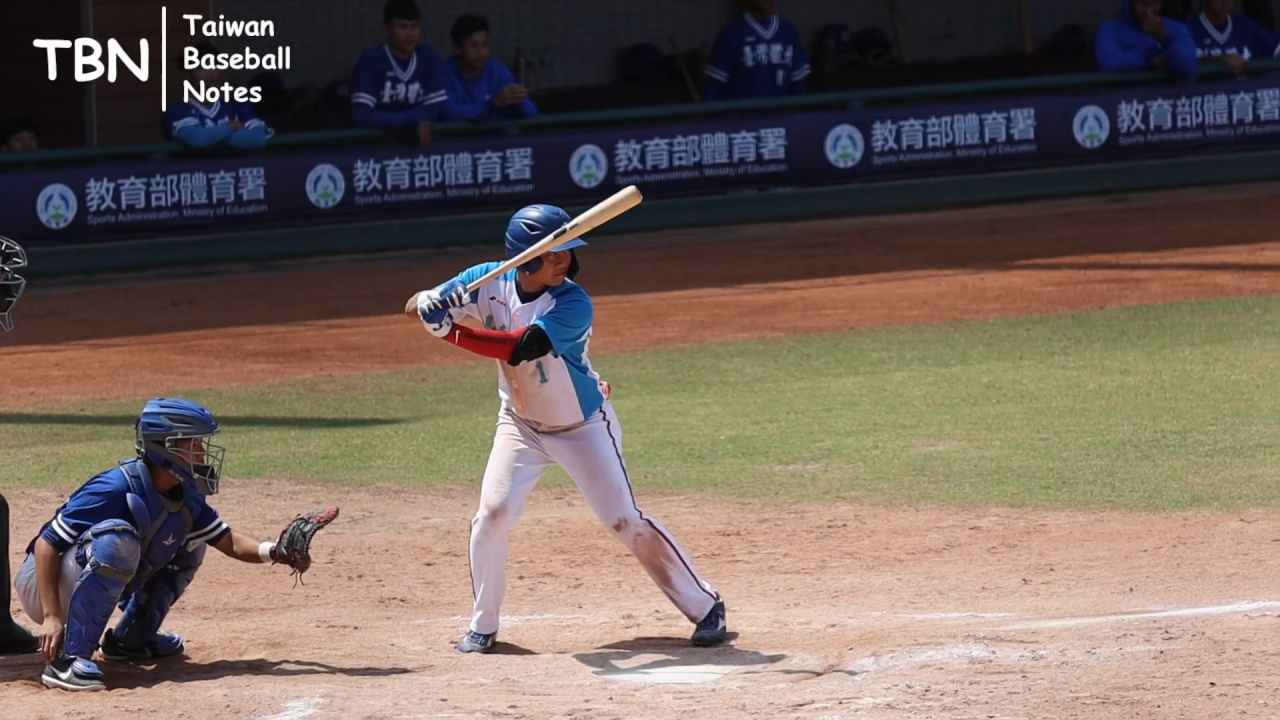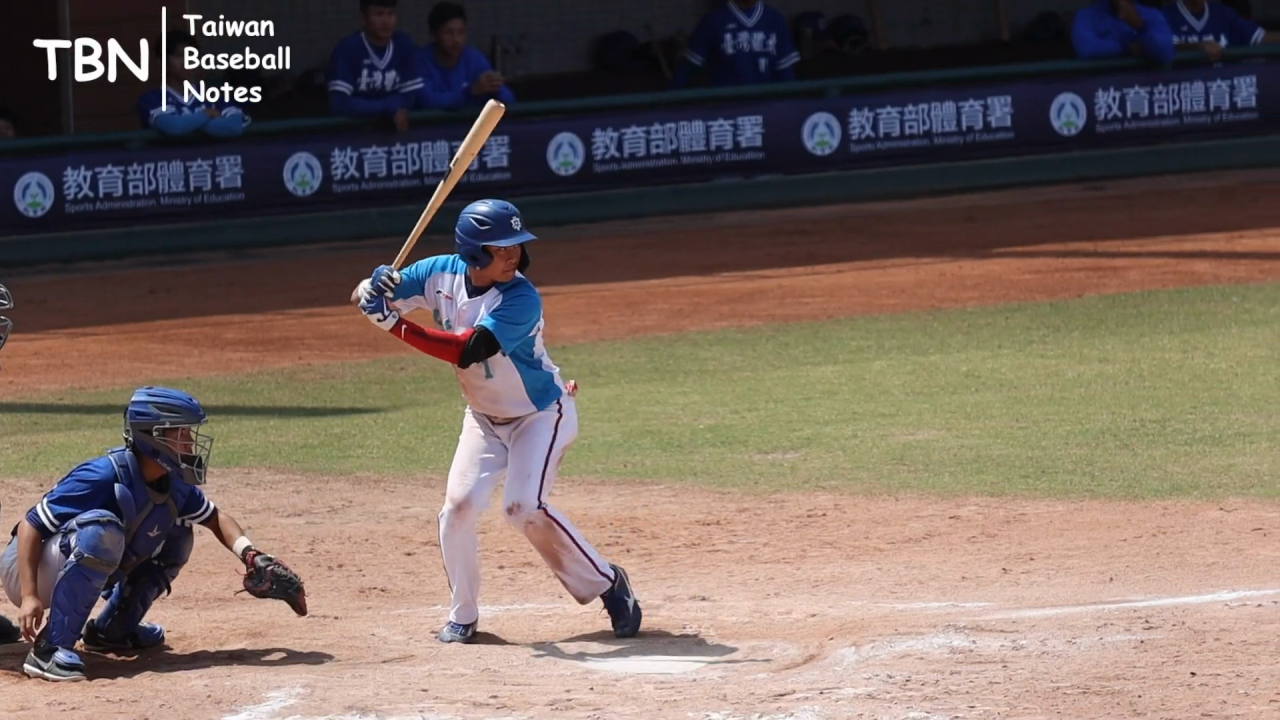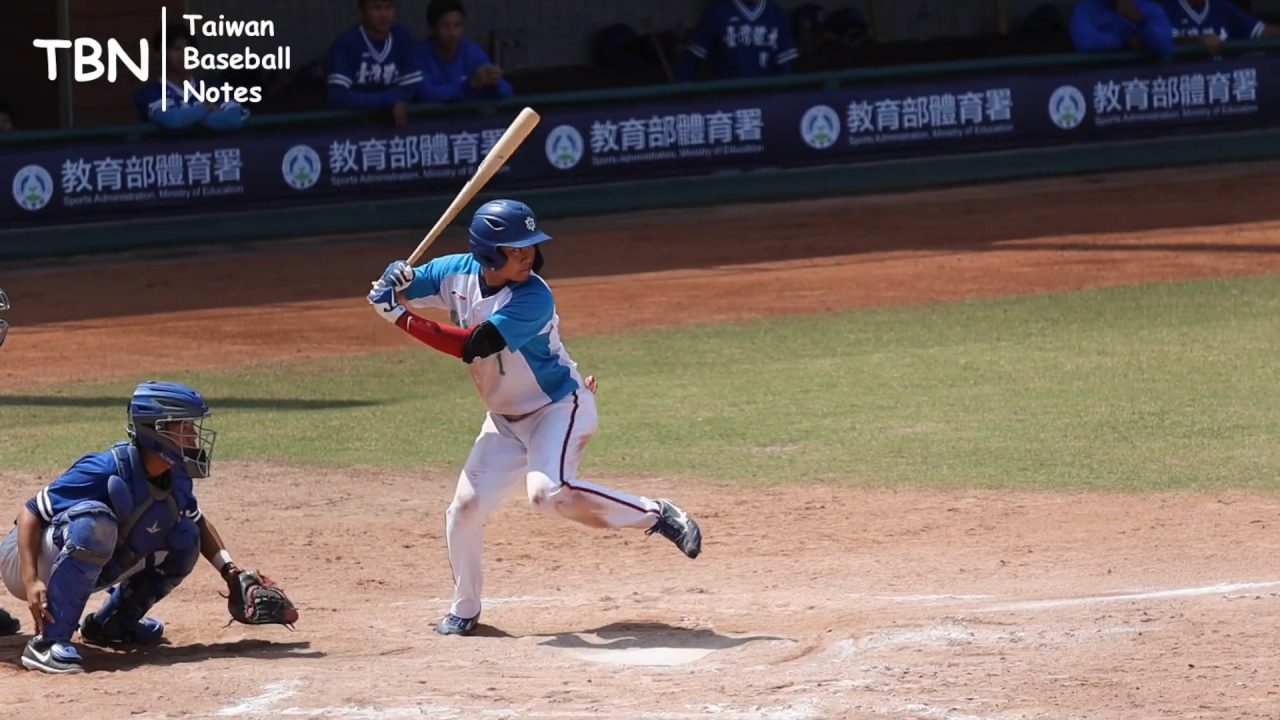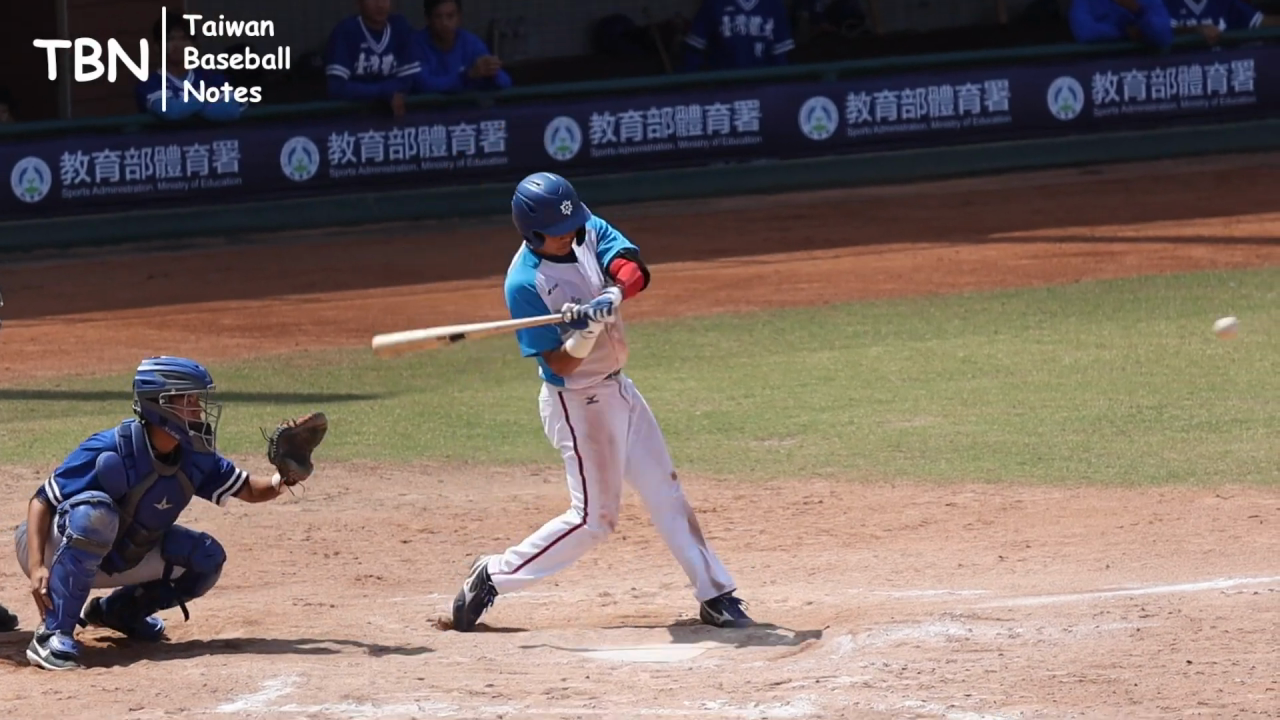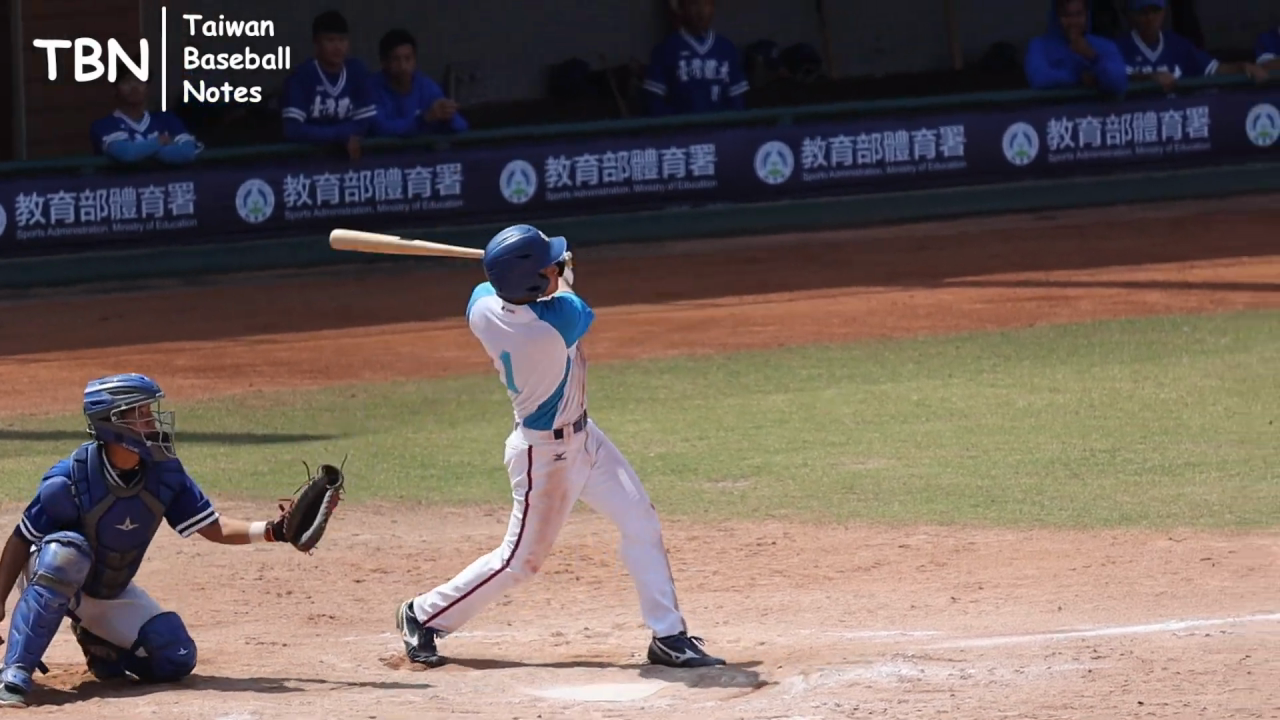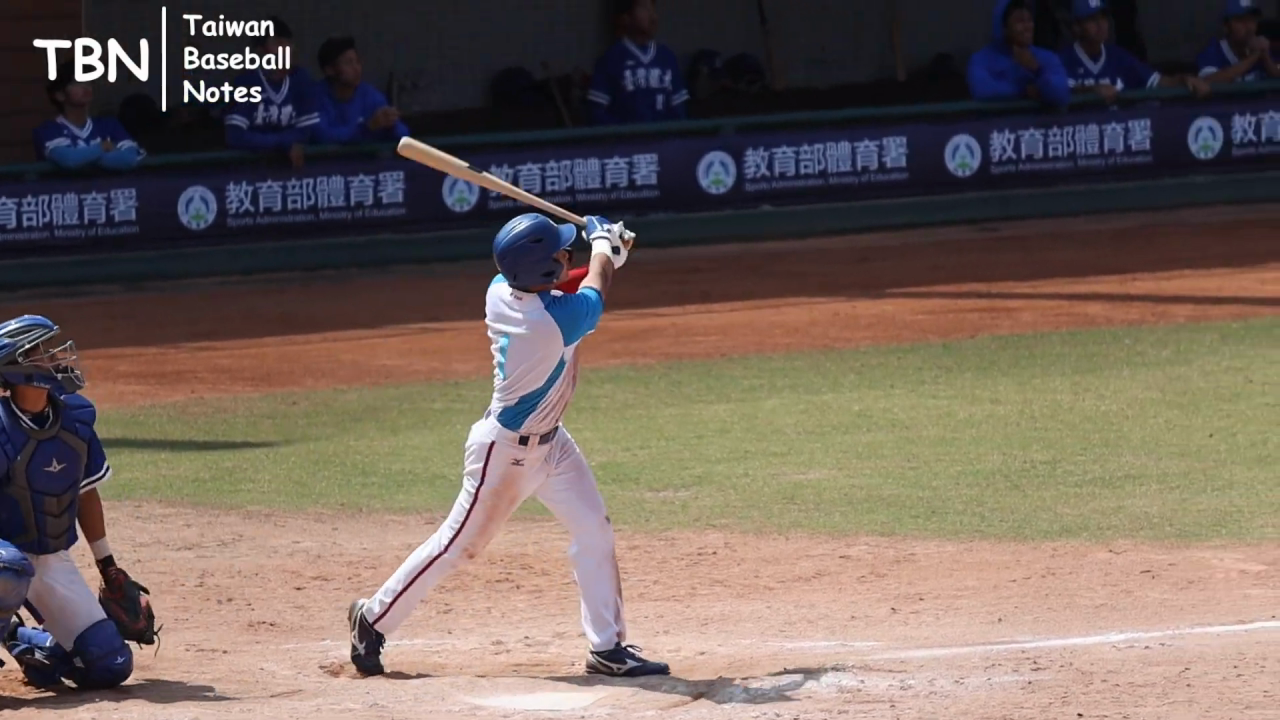
dt=0.3s
person 1, frame 1
left shoulder: (574, 304)
right shoulder: (490, 281)
left elbow: (520, 348)
right elbow: (416, 305)
left wrist: (452, 332)
right wrist: (434, 301)
left hip: (584, 425)
right hip: (520, 422)
left knee: (625, 520)
right knee: (493, 515)
left ankle: (705, 606)
right ankle: (483, 626)
person 1, frame 2
left shoulder: (521, 299)
right shoulder: (439, 272)
left elbow: (466, 350)
right elbow: (362, 297)
left wrist: (396, 325)
right wrist: (374, 290)
left hip: (541, 414)
right hip: (485, 417)
left knee: (525, 509)
right knee: (458, 508)
left ankle: (606, 584)
right ankle: (463, 616)
person 1, frame 3
left shoulder: (534, 298)
right shoulder: (451, 273)
left elbow: (470, 346)
right elbow: (394, 290)
left wrist: (402, 317)
right wrist: (398, 281)
left hip: (560, 406)
right hip: (505, 420)
left knee: (548, 492)
right knee: (466, 507)
left ankle: (657, 515)
right ankle: (464, 609)
person 1, frame 4
left shoulder: (589, 233)
right shoulder: (524, 284)
left elbow: (635, 272)
right elbow: (562, 365)
left wrist: (611, 297)
right wrist: (588, 334)
left hip: (615, 389)
right hip: (576, 403)
left knee: (664, 491)
right knee: (594, 518)
left ankle: (715, 595)
right ankle: (493, 576)
person 1, frame 5
left shoulder: (482, 301)
right shoulder: (565, 319)
right elbow: (563, 292)
right wrist: (560, 271)
left hip: (580, 435)
right hip: (547, 450)
left knee: (641, 522)
right knee: (520, 558)
person 1, frame 6
left shoulder: (501, 288)
right shoulder: (564, 319)
left elbow: (549, 290)
right elbow: (595, 293)
left wrist: (604, 255)
right wrist: (602, 240)
left hip: (548, 440)
right hip: (507, 451)
left knee: (595, 533)
right knee: (457, 546)
left ankle: (607, 647)
person 2, frame 1
left shoulder: (187, 493)
right shoulder: (116, 490)
left elbow: (230, 541)
right elbow: (47, 543)
left wrist: (274, 551)
right wrist: (50, 615)
left hip: (101, 589)
right hip: (45, 586)
left knee: (190, 542)
right knee: (118, 539)
left ankle: (130, 638)
right ankle: (67, 659)
person 2, frame 2
left shoulder: (174, 483)
right shoulder: (103, 478)
left elbow: (215, 517)
right elbow: (30, 527)
left wrist: (248, 552)
right wrist: (30, 595)
left hip: (84, 575)
right hip: (31, 572)
left knee: (176, 534)
right knee: (102, 530)
left ankle: (112, 628)
right ankle: (50, 648)
person 2, frame 3
left shoulder: (177, 479)
right shoulder: (106, 472)
left elbow: (200, 524)
right elbow: (30, 515)
left wrist: (231, 571)
right wrist: (32, 581)
left hip: (85, 567)
left knee: (184, 538)
right knee: (95, 522)
left ankle: (113, 622)
right ankle: (48, 641)
person 2, frame 4
left shoulder: (195, 456)
right shoulder: (110, 452)
left elbow: (249, 489)
right elbow: (41, 502)
left wrist: (284, 478)
right wrist: (37, 566)
left hip: (119, 561)
right hip: (61, 551)
left knee: (206, 558)
right knee: (95, 510)
left ankle: (115, 611)
right ankle: (52, 634)
person 2, frame 5
left shoulder: (163, 474)
right shoulder: (70, 479)
left elbow: (214, 527)
left wrist: (269, 531)
left hip: (112, 594)
right hip: (55, 583)
left knee: (176, 659)
right knee: (66, 550)
left ankle: (100, 640)
person 2, frame 6
left shoulder: (76, 418)
left elbow: (87, 493)
left wrist: (108, 565)
left hip: (52, 560)
left knee: (109, 666)
left ankle: (35, 645)
